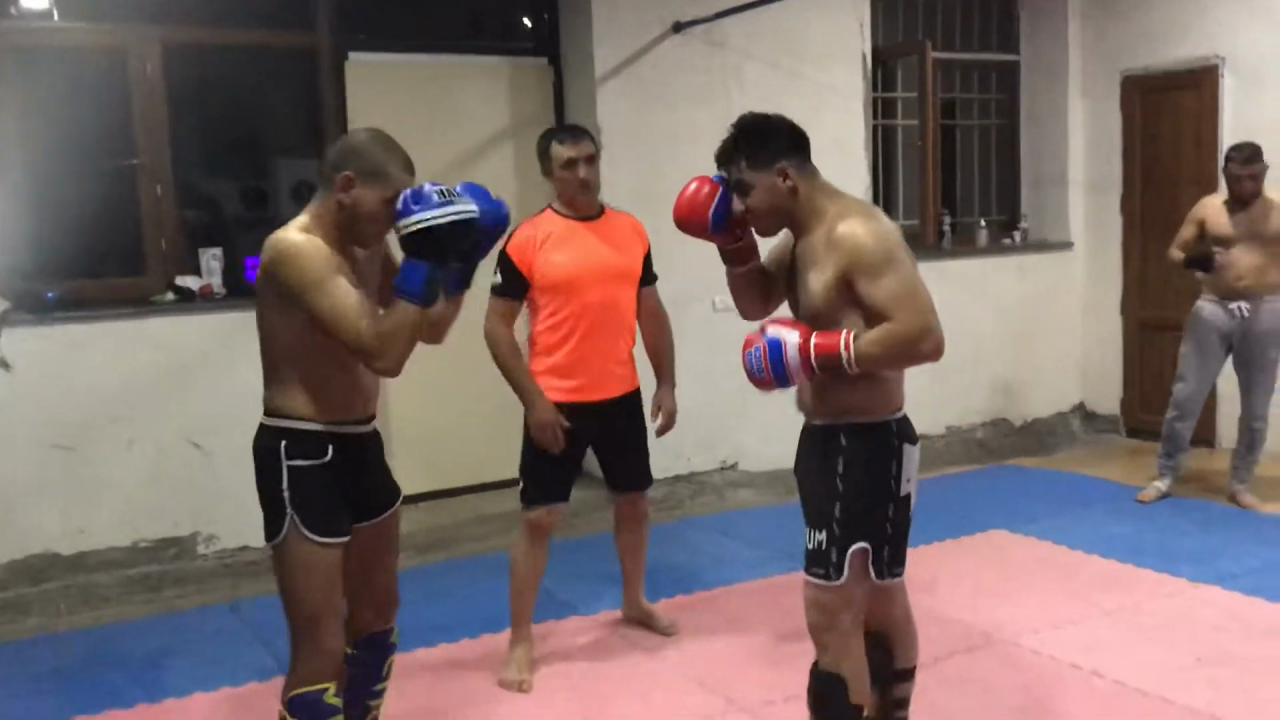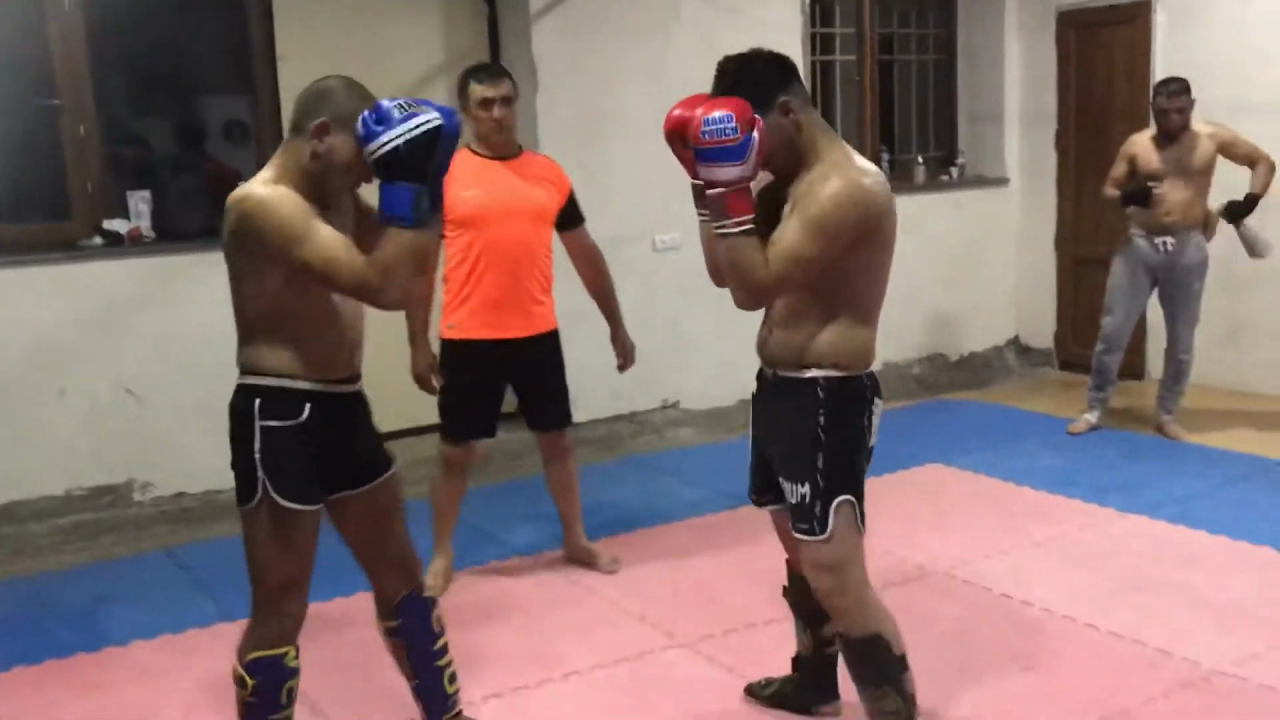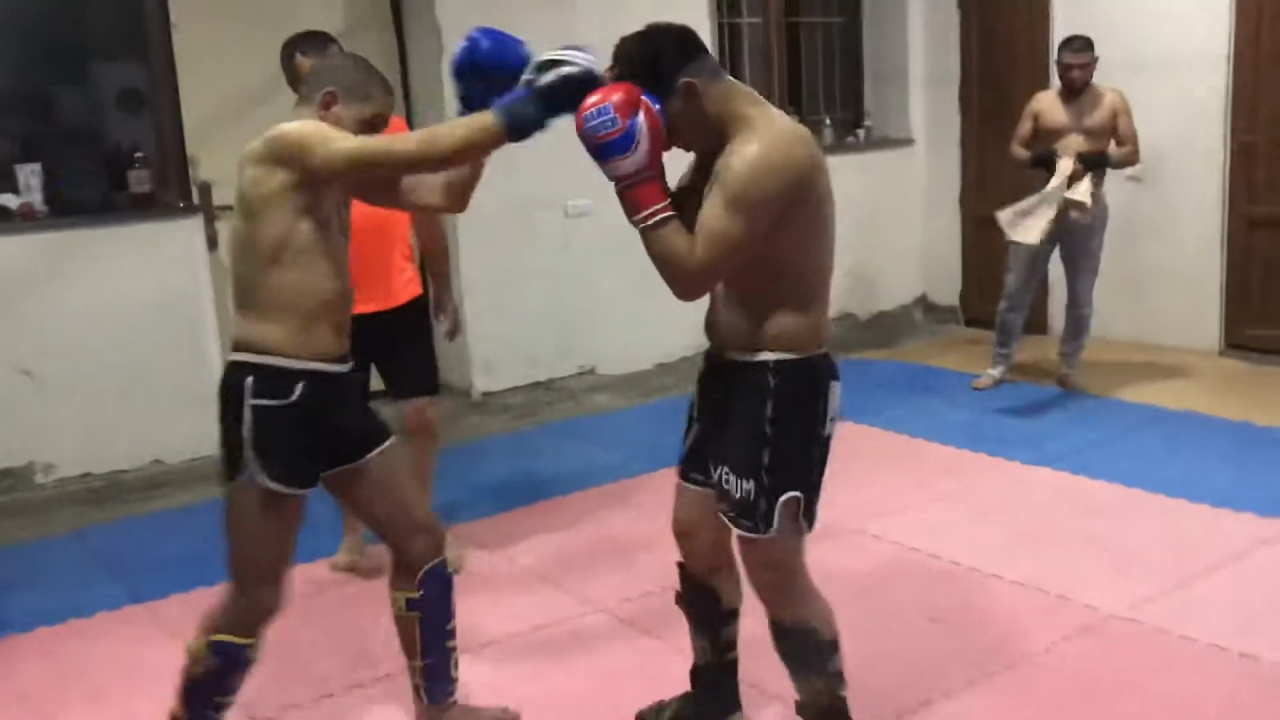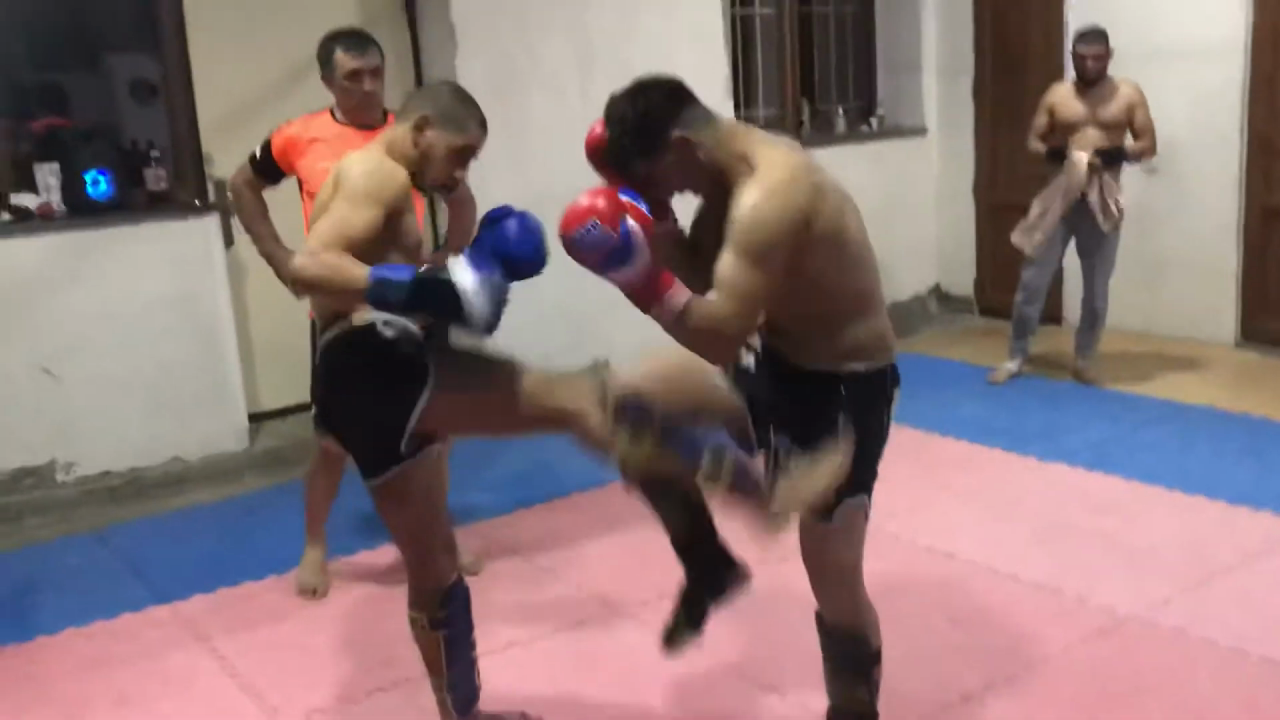
dt=0.5s
person 1, frame 1
left shoulder: (859, 234)
right shoulder: (803, 237)
left elbow: (924, 338)
right elbow: (756, 305)
left wrist: (813, 350)
right wrist: (733, 240)
left hip: (865, 447)
right hip: (831, 440)
left knee: (832, 619)
right knee: (878, 600)
person 1, frame 2
left shoulder: (847, 187)
right shoulder: (789, 181)
left elbow: (754, 288)
right elbow: (724, 274)
left wrist: (729, 187)
right wrist: (709, 185)
left hip: (829, 401)
right hip: (783, 388)
left knee: (839, 580)
right knee: (803, 550)
person 1, frame 3
left shoulder: (767, 152)
right shoulder: (727, 145)
left elbow: (689, 274)
right elbow: (682, 231)
left wrist: (634, 174)
right wrist: (640, 164)
left hip: (782, 385)
right hip: (729, 372)
left knee: (774, 568)
right knee: (696, 535)
person 1, frame 4
left shoulder: (770, 193)
right shoulder: (742, 170)
left elbow: (721, 339)
right elbow: (695, 263)
left wrist: (635, 272)
right wrist: (639, 197)
left hip: (843, 386)
right hip: (783, 360)
left knee: (833, 574)
right ankle: (707, 564)
person 2, frame 1
left shoulder: (368, 249)
right shoulder: (295, 251)
left elbow: (430, 330)
right elbow: (384, 354)
left wrist: (460, 260)
right wrist: (426, 262)
left hip: (361, 445)
right hip: (301, 456)
left knee: (376, 615)
right knee: (320, 647)
person 2, frame 2
left shoulder: (339, 193)
right shoulder: (261, 205)
left elbow: (405, 268)
right elbow: (384, 287)
left wrist: (418, 177)
right wrist: (401, 181)
left hip: (343, 409)
right hip: (280, 418)
left knee: (401, 572)
right knee: (281, 614)
person 2, frame 3
left shoulder: (334, 169)
right shoulder: (287, 146)
right elbow: (427, 152)
left wrist: (519, 107)
right wrist: (527, 104)
left hip: (333, 387)
right hip: (271, 395)
left knee: (420, 542)
right knee: (255, 599)
person 2, frame 4
left shoulder: (379, 181)
right shoulder: (377, 173)
right elbow: (308, 267)
left wrist: (475, 277)
right wrist: (412, 285)
left hip: (364, 385)
right hip: (373, 365)
left knee: (431, 567)
right knee: (584, 402)
right ankle: (762, 487)
person 3, frame 1
left shoulder: (631, 231)
right shoulder: (527, 239)
left elbow: (651, 312)
right elbow: (497, 326)
left wrist: (666, 385)
right wrist: (533, 399)
left hip: (621, 396)
right hip: (555, 403)
left knee: (634, 503)
right knee: (539, 518)
left ankle: (635, 601)
right ankle: (520, 641)
person 3, frame 2
left shoulder: (549, 173)
right shoulder: (441, 174)
left elbow: (584, 251)
left wrist: (617, 326)
right wrist: (418, 342)
left hip: (537, 335)
right hip: (467, 339)
left knee: (558, 441)
right knee: (457, 453)
left ankle: (576, 542)
right ankle: (441, 557)
person 3, frame 3
left shoulder: (392, 130)
left elbow: (426, 213)
left wrist: (445, 292)
left hip: (402, 302)
left knee: (420, 416)
right ankle: (353, 534)
person 3, frame 4
right shoulder: (298, 138)
left elbow: (463, 204)
right elbow: (241, 186)
left wrist: (443, 267)
right wrist: (279, 256)
right knee: (333, 440)
right ankle: (314, 547)
person 4, frame 1
right shoulder: (1208, 208)
right elbow: (1174, 251)
right wrist: (1191, 260)
right hip: (1212, 311)
right knee: (1185, 397)
left ankle: (1240, 483)
right ankle: (1165, 476)
person 4, frame 2
left shoulder: (1214, 138)
right shoulder: (1136, 144)
left elbow: (1264, 163)
right elbow: (1108, 189)
left wrist: (1250, 200)
right wrist: (1128, 196)
left hip: (1187, 249)
right hip: (1139, 246)
left knee: (1181, 340)
right knee: (1113, 331)
left ankle: (1166, 414)
right ankle: (1094, 409)
person 4, frame 3
left shoulder: (1113, 102)
right shoulder: (1040, 103)
left elbow: (1132, 152)
right elbow: (1015, 149)
left wrist: (1100, 159)
right wrist: (1038, 158)
left hip: (1087, 207)
left knee: (1081, 295)
right knee: (1017, 288)
left ankle: (1068, 367)
right ankle: (999, 364)
person 4, frame 4
left shoulder: (1129, 94)
right shoulder: (1055, 95)
left elbow: (1149, 144)
right elbow: (1032, 142)
left wrist: (1116, 154)
right wrist: (1053, 153)
left knee: (1097, 289)
right knee: (1033, 280)
left ankle: (1083, 360)
right ankle: (1016, 357)
